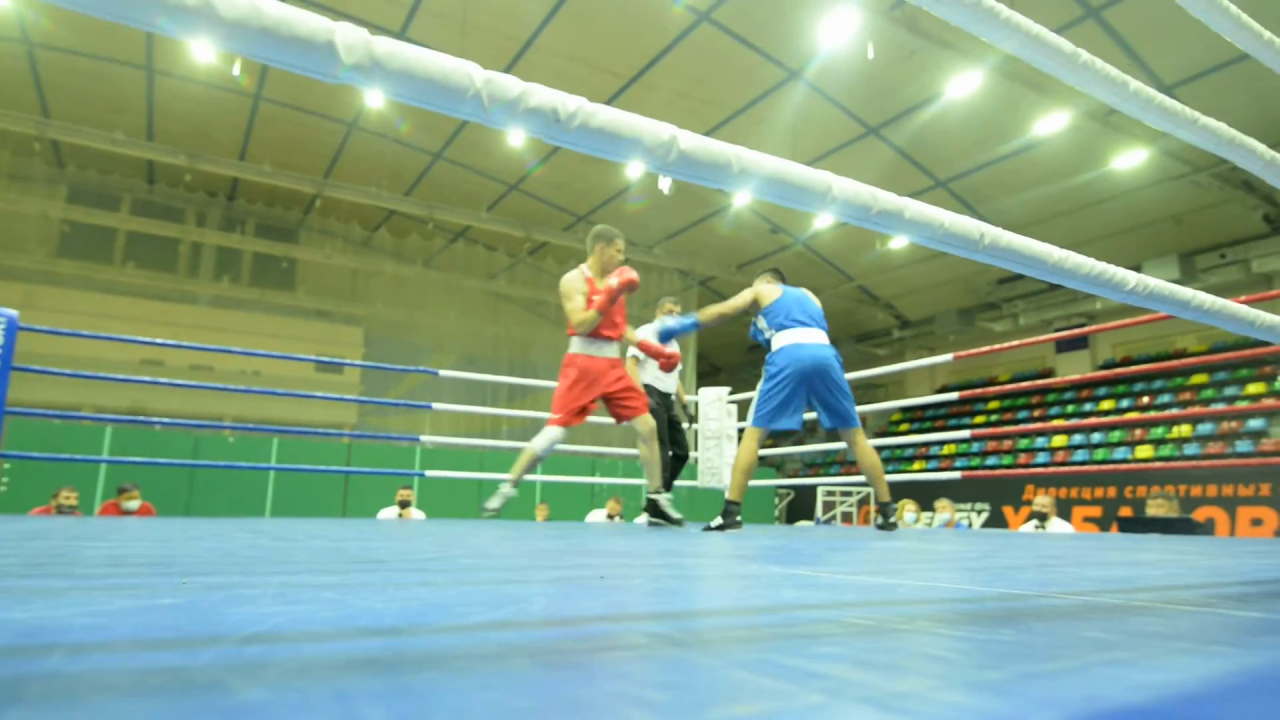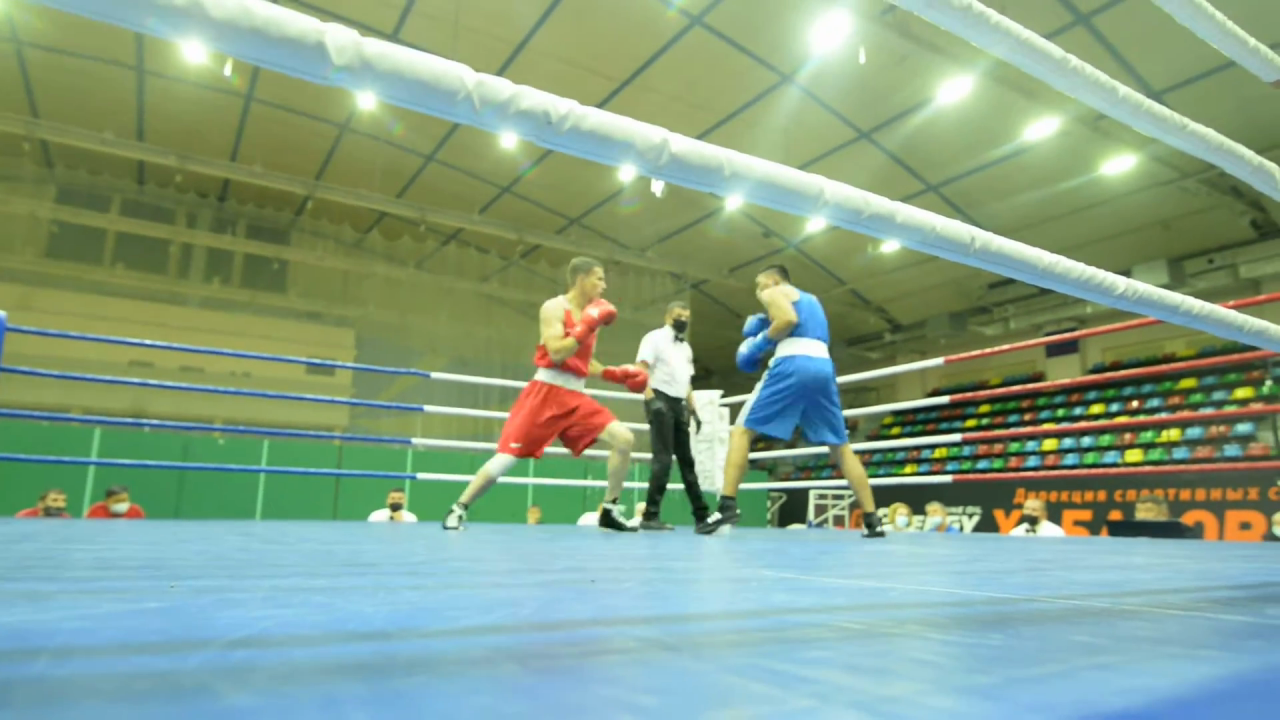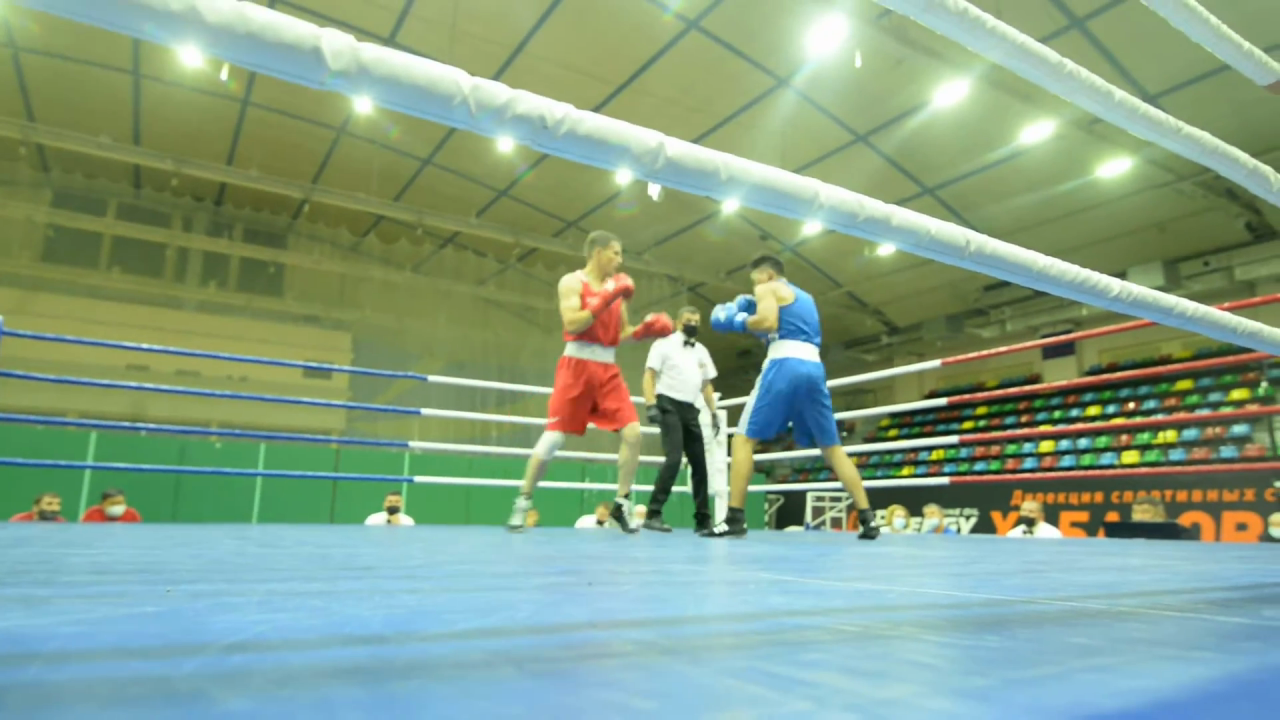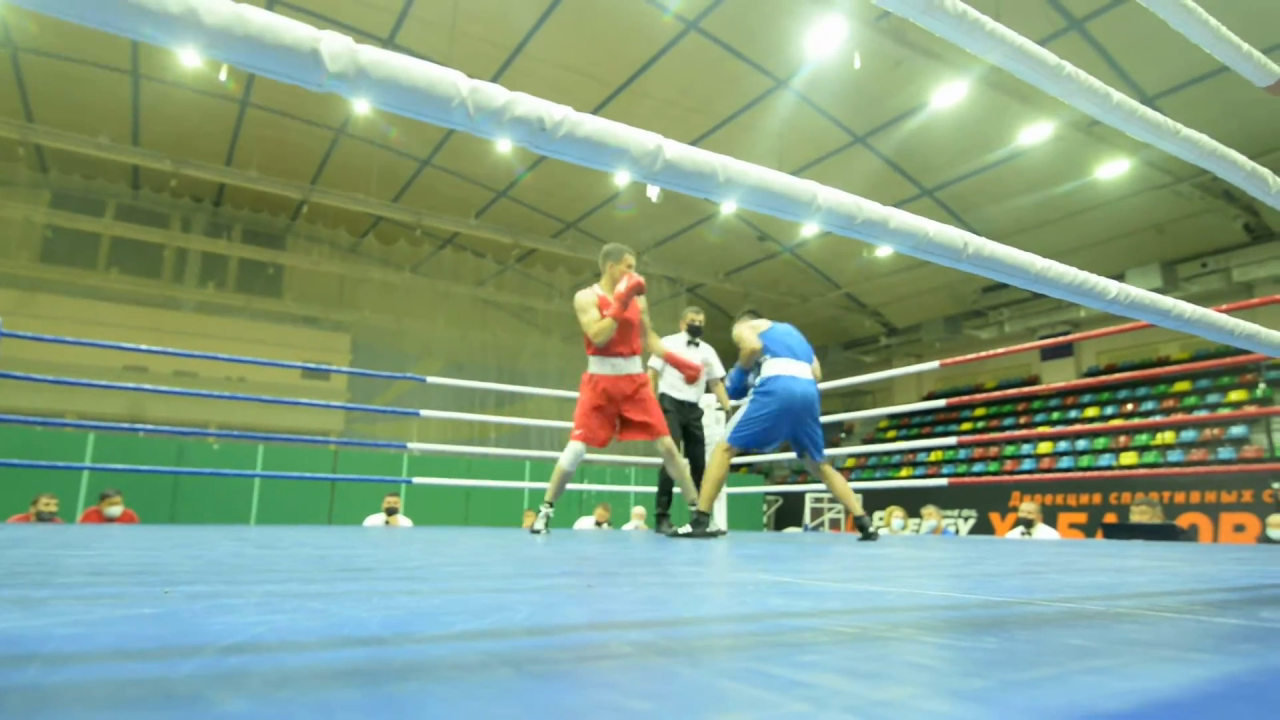
dt=0.2s
person 1, frame 1
left shoulder: (616, 283)
right shoulder: (572, 281)
right elbow: (580, 326)
left wrist: (654, 348)
right wrist: (609, 294)
left hip: (613, 365)
right hip: (583, 363)
left knee: (647, 427)
right knee: (555, 430)
left ankle: (657, 499)
right ankle: (507, 488)
person 1, frame 2
left shoulder: (592, 313)
right shoulder: (554, 308)
right elbow: (556, 354)
left wrist: (618, 374)
right wrist: (588, 327)
left hip: (577, 397)
right hip: (545, 394)
left knee: (623, 439)
right knee: (507, 457)
left ankle: (609, 510)
right ankle: (459, 509)
person 1, frame 3
left shoulder: (619, 289)
right shoulder: (570, 282)
left elbow: (621, 334)
right elbow: (571, 325)
left wrist: (646, 329)
right wrist: (603, 301)
left hip: (608, 370)
right hip: (576, 366)
left knee: (632, 434)
right knee: (554, 436)
left ankle: (622, 504)
right ankle: (523, 501)
person 1, frame 4
left shoulder: (638, 300)
right shoulder: (585, 298)
left elbow: (648, 341)
right elbow: (598, 337)
left wrist: (677, 360)
right wrist: (619, 302)
left hip: (634, 382)
right hip: (599, 381)
left knee: (666, 445)
right knee: (575, 450)
right ankle: (545, 511)
person 2, frame 1
left shoulder: (759, 291)
right shoulder: (807, 295)
left elbow: (721, 311)
left wrist: (683, 323)
left hip: (788, 357)
right hip: (824, 354)
left knee: (753, 434)
right knee: (854, 435)
left ankle: (730, 512)
right ankle: (887, 509)
person 2, frame 2
left shoulder: (772, 293)
right shoulder: (811, 300)
left elbow: (789, 319)
left wrist: (762, 340)
left hip: (791, 366)
right hip: (822, 367)
left knee: (741, 432)
right knee: (842, 449)
left ankle: (727, 507)
right ankle: (872, 520)
person 2, frame 3
left shoulder: (768, 287)
right shoulder: (804, 297)
left elbow: (768, 323)
left wrist: (739, 322)
left hip: (784, 369)
right hip: (813, 371)
left knee: (744, 442)
right knee: (832, 450)
left ankle: (734, 518)
right ankle: (867, 518)
person 2, frame 4
left shoulder: (744, 327)
right shoulder: (790, 331)
left elbow: (751, 348)
right elbow: (816, 374)
left wrist: (738, 374)
left hip: (776, 386)
right hip: (806, 392)
left knee: (723, 448)
right knee: (818, 467)
left ankle: (700, 521)
right ankle: (863, 521)
person 3, frame 1
left shoulder: (672, 341)
right shoulder: (646, 333)
right elbow: (632, 365)
left wrist: (684, 404)
left hip: (667, 400)
right hip: (651, 397)
left knee: (681, 451)
right knee: (661, 451)
person 3, frame 2
left shoulder: (685, 346)
right shoulder: (655, 338)
right elbow: (641, 371)
left wrist: (693, 410)
right wrist: (652, 399)
left hip: (678, 406)
right hip: (661, 403)
left knee: (686, 460)
right knee: (663, 459)
left ankle: (702, 514)
right ankle: (650, 515)
person 3, frame 3
left shoulder: (701, 351)
right shoulder: (664, 344)
left elbow: (706, 385)
right elbow: (649, 376)
left wrist: (713, 413)
right wrist: (651, 405)
left hip: (690, 410)
right hip: (669, 407)
left knee: (699, 464)
right knee: (674, 458)
left ankle: (702, 518)
right ankle: (653, 514)
person 3, frame 4
left shoulder: (707, 351)
right shoulder: (668, 343)
left elbow: (717, 384)
right elbow: (651, 375)
left wrist: (728, 409)
left hip: (693, 411)
right hip: (670, 406)
left knee: (698, 464)
right ankle: (662, 517)
